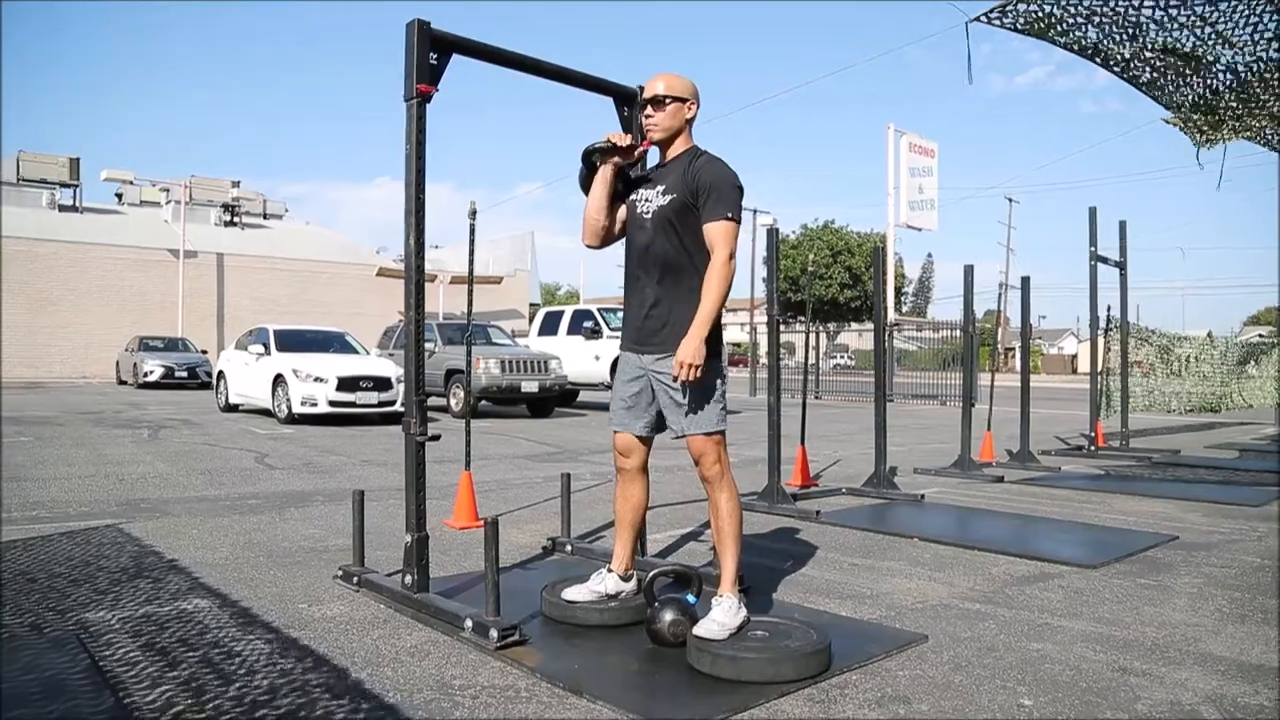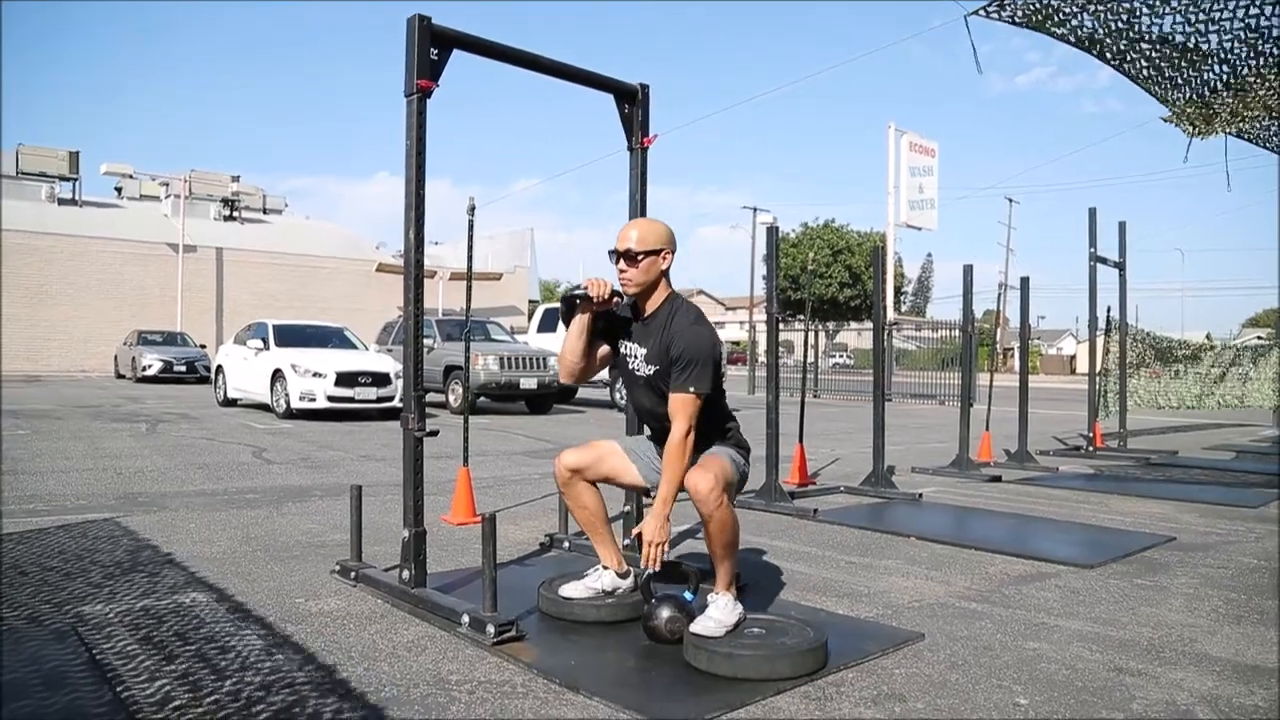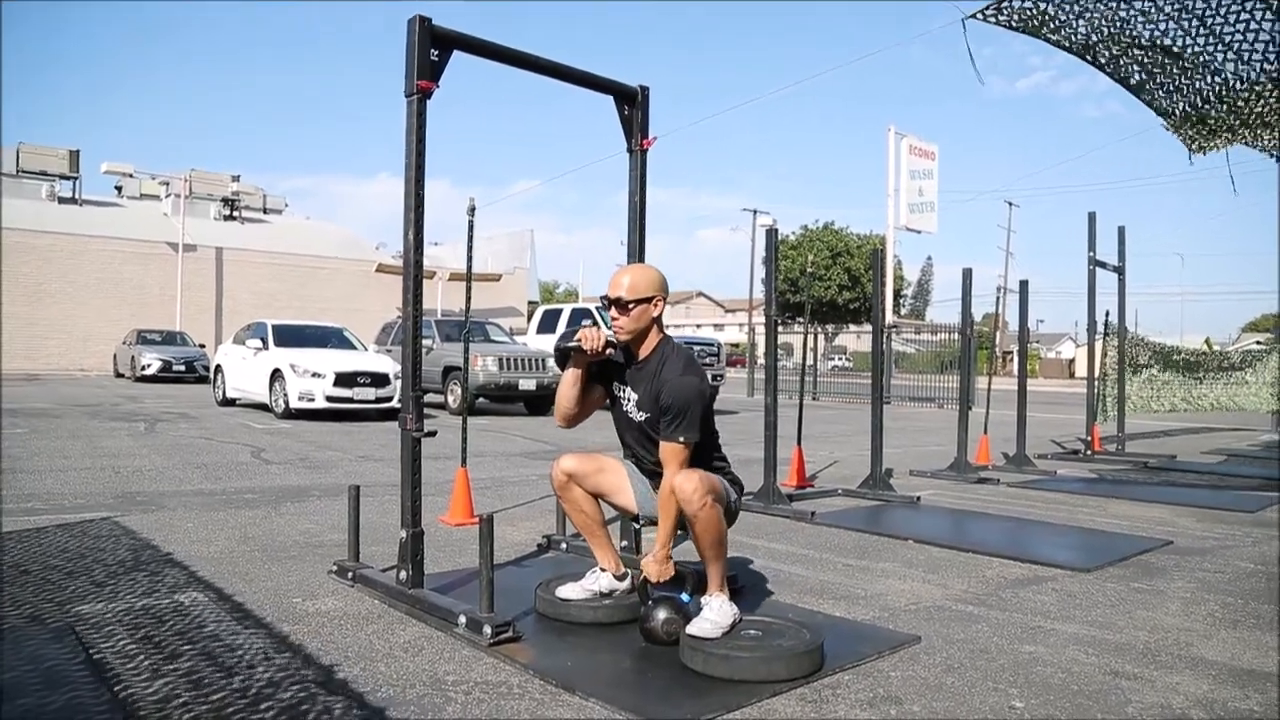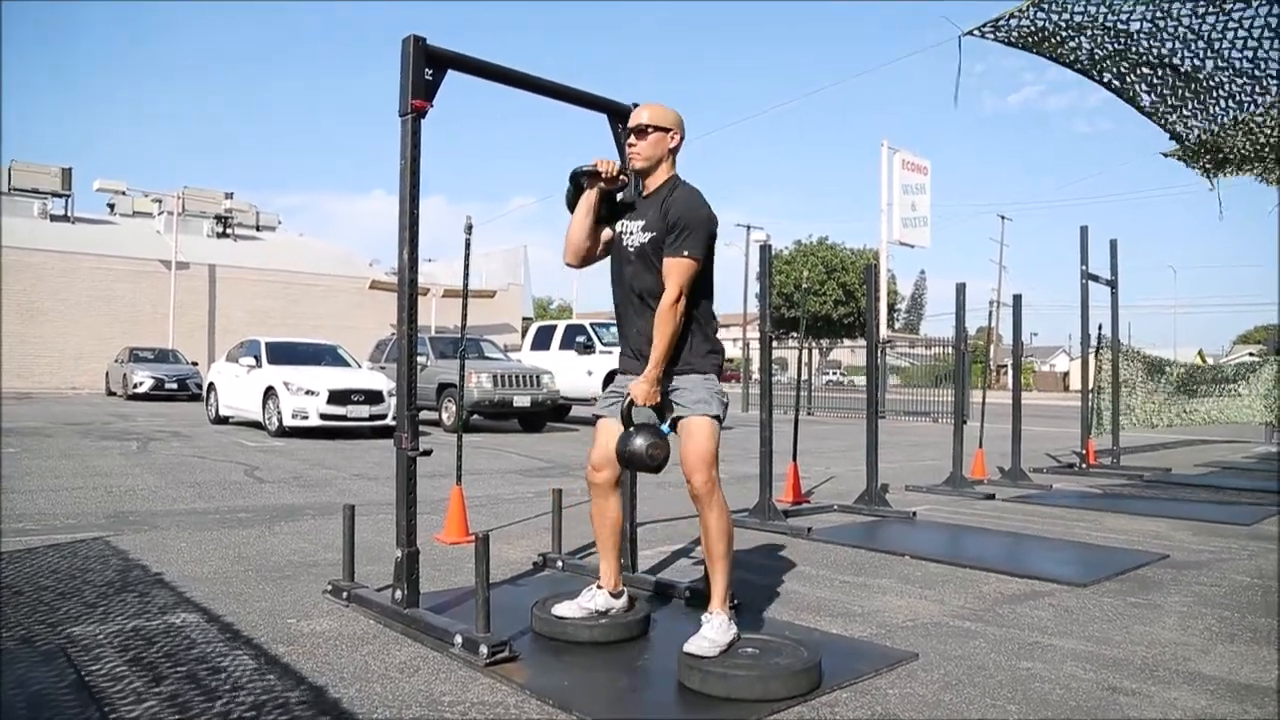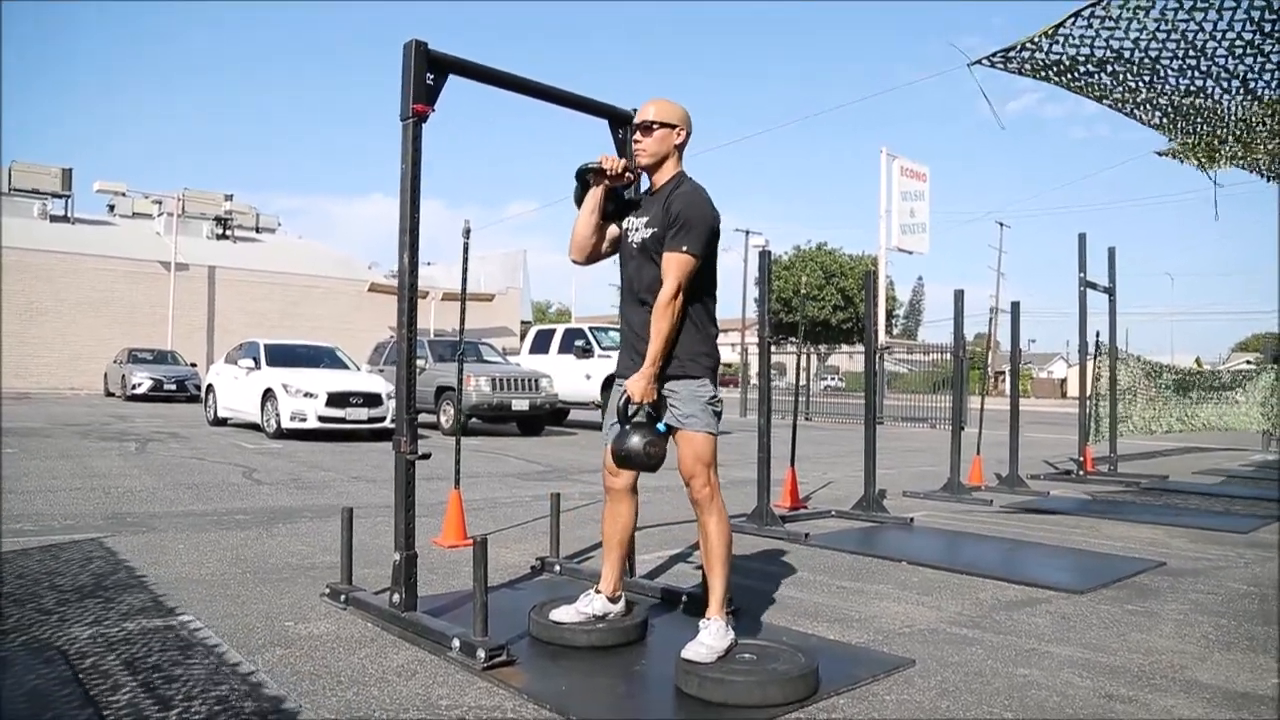
dt=1s
person 1, frame 1
left shoulder: (710, 173)
right shoulder: (643, 181)
left elbow: (721, 258)
right elbow: (595, 235)
left wrist: (697, 337)
right wrist: (609, 167)
left hip: (687, 347)
right hip: (636, 347)
left knee: (710, 463)
right knee: (627, 459)
left ankle: (729, 597)
right ankle: (619, 574)
person 1, frame 2
left shoulder: (689, 330)
right shoulder: (619, 318)
left elbow: (684, 430)
right elbow: (570, 373)
left wrist: (659, 513)
right wrist: (585, 313)
left hip: (715, 450)
right hip: (659, 447)
left knee: (702, 485)
right knee: (569, 465)
left ankle: (725, 596)
right ankle: (615, 570)
person 1, frame 3
left shoulder: (679, 378)
right shoulder: (613, 358)
left elbow: (675, 475)
right elbow: (566, 417)
left wrist: (661, 552)
right wrist: (578, 361)
left hip: (710, 488)
left knee: (688, 488)
right knee: (566, 470)
left ankle: (719, 598)
right ankle: (612, 572)
person 1, frame 4
left shoulder: (686, 206)
right shoulder: (626, 209)
left elbow: (674, 298)
right elbow: (575, 255)
left wrist: (653, 378)
right wrist: (593, 192)
left hip: (689, 366)
right hip: (633, 364)
left knee: (700, 481)
right knee: (601, 473)
left ankle: (720, 615)
right ankle: (609, 590)
person 1, frame 5
left shoulder: (689, 202)
right shoulder: (635, 206)
left elbow: (671, 293)
right elbow: (581, 252)
left wrist: (649, 373)
right wrist: (599, 189)
left hip: (684, 369)
right hip: (634, 366)
left knee: (701, 487)
right knee: (617, 478)
left ankle: (717, 620)
right ankle: (607, 595)
